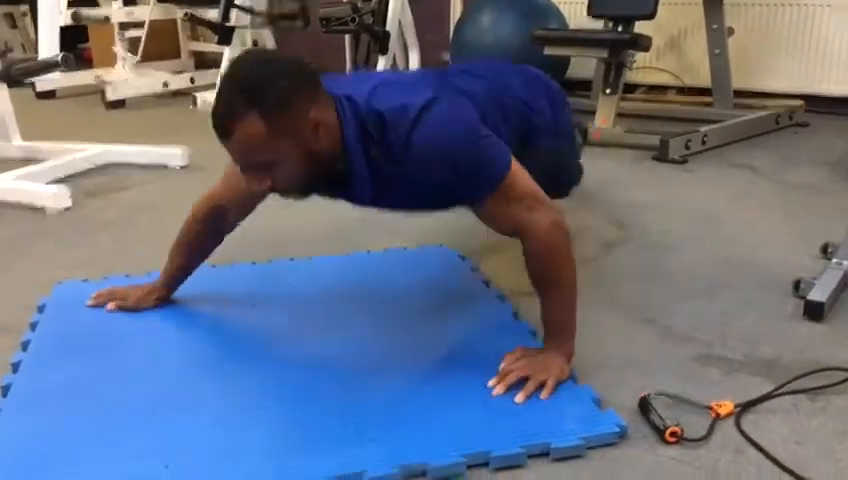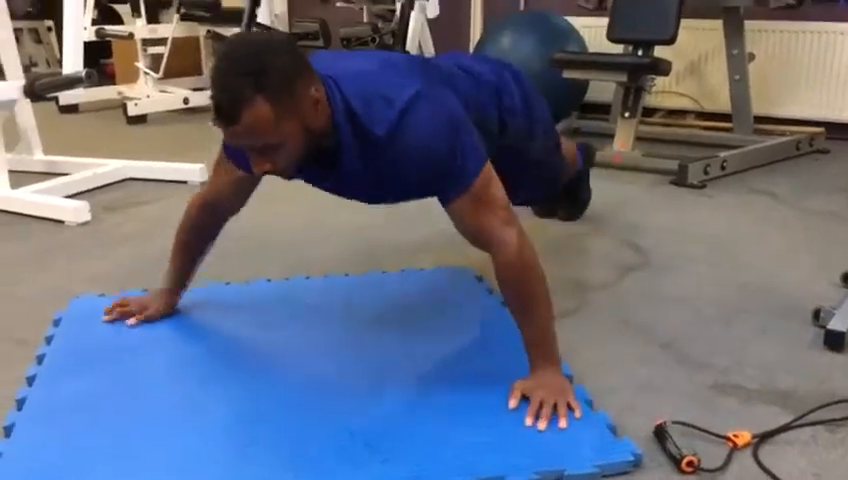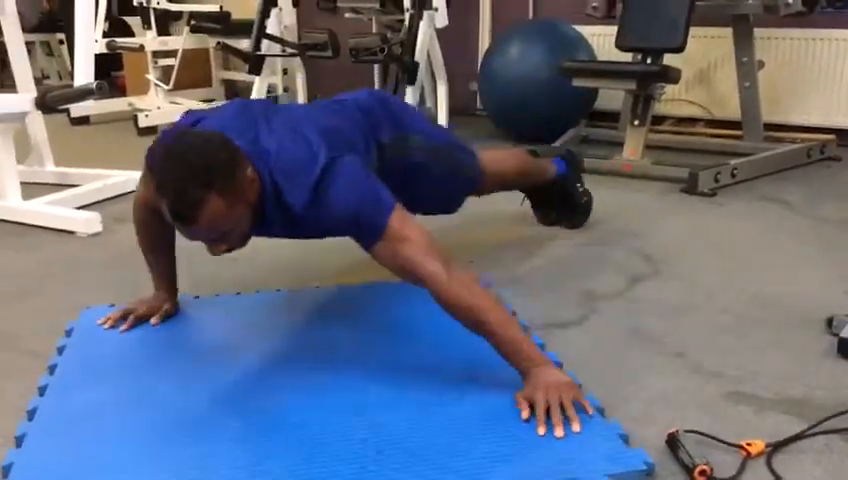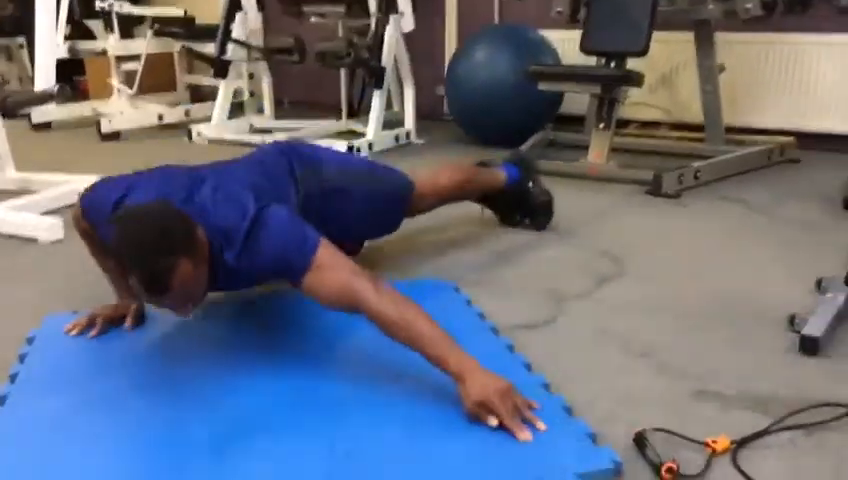
dt=0.5s
person 1, frame 1
left shoulder: (427, 134)
right shoulder: (271, 127)
left elbow: (544, 224)
right elbow: (219, 208)
left wrist: (557, 349)
right wrist: (161, 288)
left hip: (525, 109)
right hip: (464, 92)
left knee: (552, 176)
left ankle: (570, 151)
person 1, frame 2
left shoulder: (412, 123)
right shoulder: (264, 112)
left elbow: (504, 241)
right elbow: (212, 205)
left wrist: (546, 368)
right wrist: (168, 294)
left hip: (501, 107)
right hip: (443, 87)
left knee: (542, 176)
left ankle: (577, 163)
person 1, frame 3
left shoulder: (320, 187)
right shoulder: (176, 154)
left elbow: (436, 272)
right elbow: (145, 206)
left wrist: (536, 368)
right wrist: (164, 291)
left hip: (384, 135)
right hip: (330, 126)
left knee: (477, 177)
left ankle: (558, 172)
person 1, frame 4
left shoulder: (252, 234)
right shoulder: (113, 207)
left elbow: (367, 294)
right elbow: (84, 220)
left wrist: (470, 374)
right wrist: (126, 296)
left hip: (304, 180)
right hip: (262, 176)
left knee: (418, 194)
left ankle: (508, 177)
